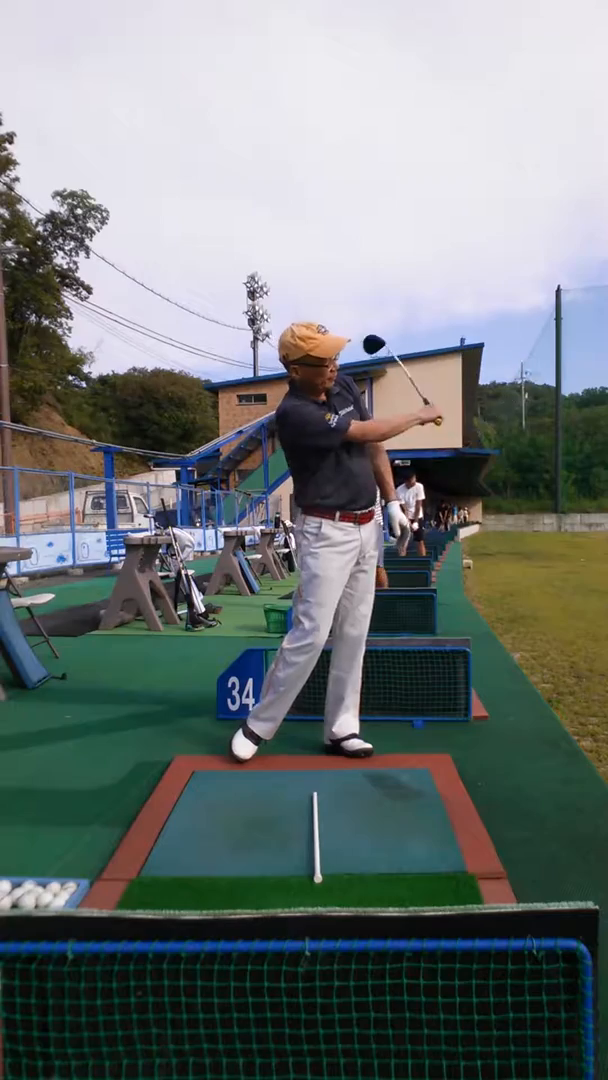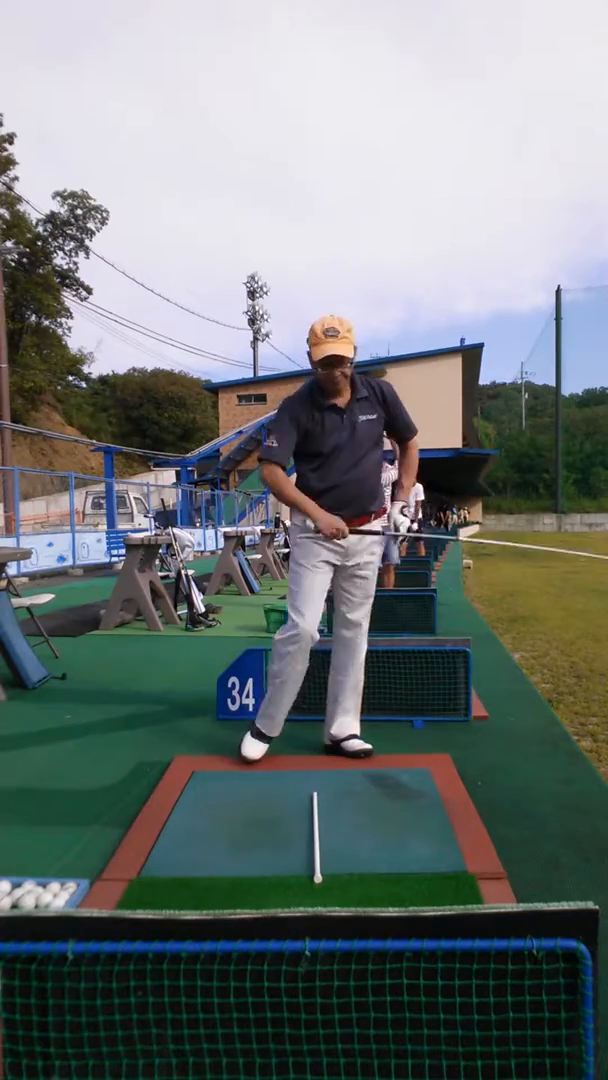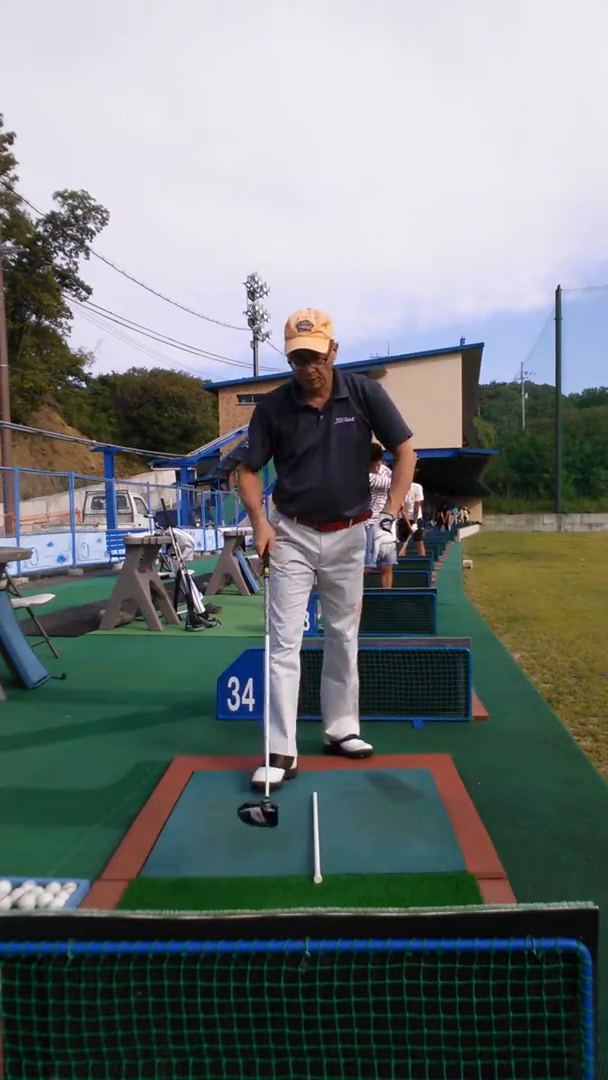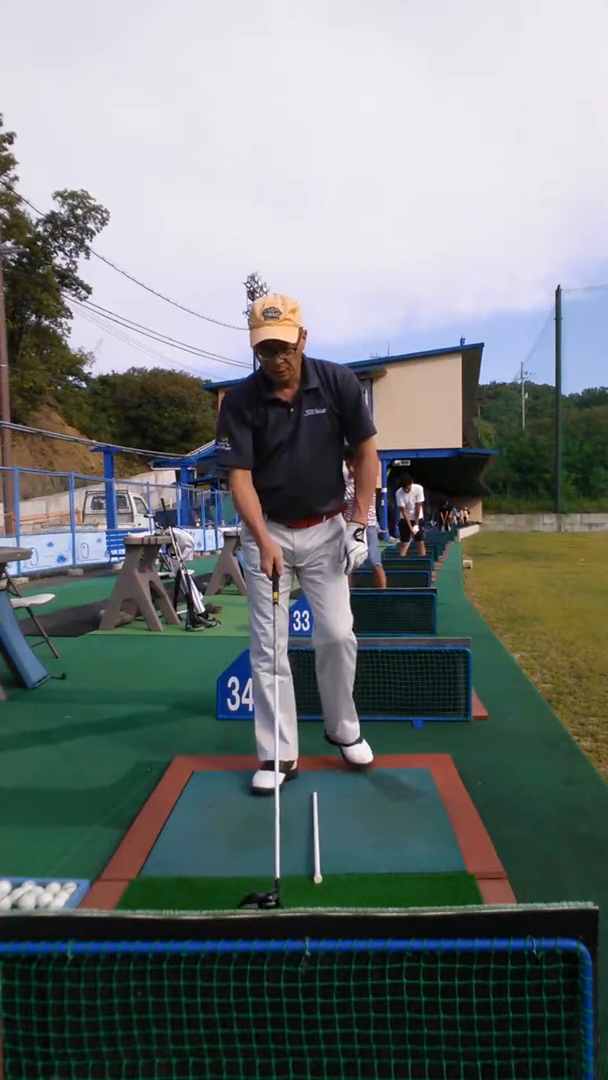
dt=0.5s
person 1, frame 1
left shoulder: (345, 387)
right shoulder: (293, 412)
left elbow: (373, 446)
right elbow: (365, 432)
left wrist: (392, 500)
right wrist: (420, 415)
left hip: (366, 527)
right hip: (327, 532)
left knee: (354, 633)
right knee: (311, 634)
left ankle: (341, 728)
right ankle: (258, 725)
person 1, frame 2
left shoulder: (379, 394)
right shoulder: (297, 407)
left elbow: (409, 443)
right elbow: (269, 471)
left wrist: (401, 501)
right wrist: (315, 513)
left hip: (366, 533)
right hip: (315, 532)
left knee: (353, 631)
right knee: (300, 629)
left ankle: (341, 729)
right ankle: (267, 726)
person 1, frame 3
left shoulder: (365, 393)
right shoulder: (272, 406)
left elbow: (405, 452)
right elbow: (247, 470)
left wrist: (389, 518)
right wrist: (259, 522)
left hip: (348, 535)
right hip: (292, 535)
left knee: (343, 637)
right knee: (283, 640)
left ankle: (340, 729)
right ankle: (281, 752)
person 1, frame 4
left shoulder: (339, 382)
right shoulder: (239, 400)
left elbow: (366, 453)
right elbow: (239, 478)
left wrist: (360, 524)
right wrist: (265, 542)
left hip: (326, 530)
right hip: (266, 532)
left knee: (337, 637)
right knee: (268, 645)
left ankle: (345, 730)
right ankle: (277, 755)
